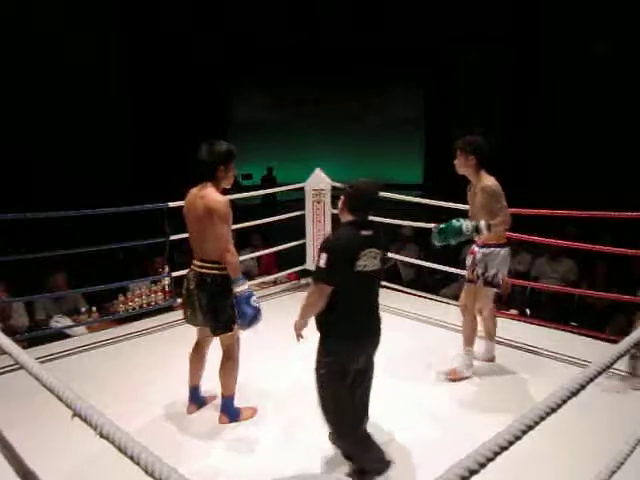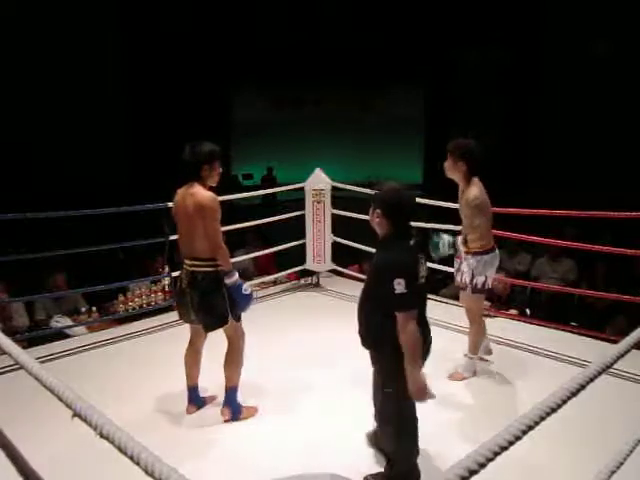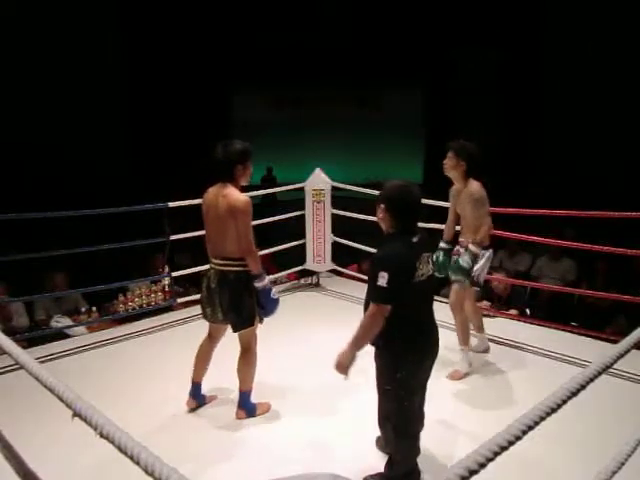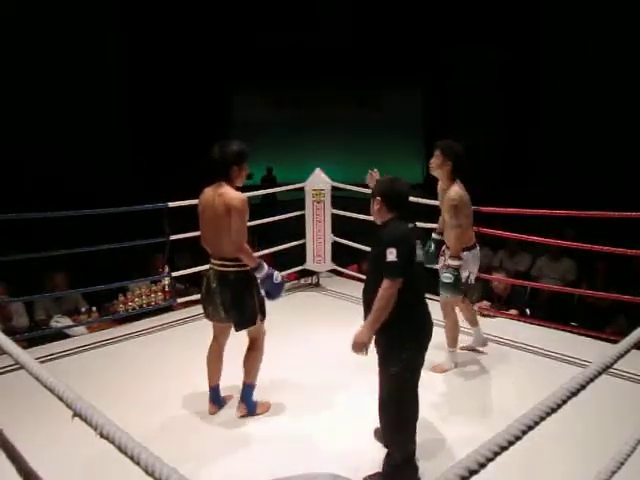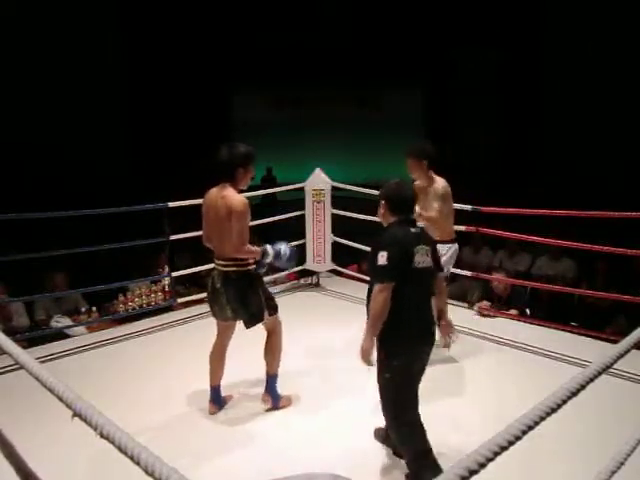
dt=0.7s
person 1, frame 1
left shoulder: (336, 242)
right shoulder: (376, 238)
left elbow: (321, 291)
left wrist: (302, 320)
left hip: (339, 336)
right hip: (369, 330)
left knee: (335, 399)
right knee: (356, 391)
right ankle: (349, 439)
person 1, frame 2
left shoulder: (394, 259)
right shoulder: (404, 244)
left elbow: (407, 320)
left wrist: (414, 369)
left hip: (395, 350)
right hip: (392, 346)
left knee: (395, 408)
right knee: (387, 400)
right ankle: (386, 440)
person 1, frame 3
left shoulder: (390, 255)
right shoulder: (420, 243)
left elbow: (378, 312)
left wrist: (351, 351)
left hip: (399, 349)
right hip: (424, 341)
left knee: (396, 409)
right knee: (409, 404)
right ankle: (398, 443)
person 1, frame 4
left shoulder: (392, 235)
right shoulder: (403, 229)
left elbow: (390, 286)
left wrist: (367, 328)
right wrist: (381, 184)
left hip: (400, 332)
right hip: (412, 327)
left knee: (395, 396)
right knee: (402, 391)
right ankle: (393, 433)
person 1, frame 5
left shoulder: (389, 240)
right shoulder: (424, 238)
left elbow: (382, 292)
right elbow: (439, 282)
left wrist: (369, 336)
right wrist: (441, 313)
left hip: (398, 337)
right hip: (422, 333)
left knee: (398, 403)
right knee: (403, 394)
right ankle: (395, 436)
person 2, frame 1
left shoulder: (191, 196)
right shoulder: (218, 201)
right elbow: (227, 250)
right wrist: (242, 289)
left hip: (196, 275)
right hip: (216, 280)
left knee: (203, 340)
right knee: (231, 346)
left ankle: (194, 398)
right ankle: (228, 411)
person 2, frame 2
left shoulder: (180, 195)
right shoulder: (207, 199)
right elbow: (217, 246)
right wrist: (233, 278)
left hip: (189, 274)
right hip: (208, 277)
left knee: (197, 338)
right knee: (236, 337)
left ankle: (194, 399)
right ankle: (230, 405)
person 2, frame 3
left shoulder: (209, 195)
right shoulder: (240, 201)
right elbow: (248, 249)
right wrist: (262, 281)
left hip: (215, 274)
right hip: (237, 278)
left knee: (212, 337)
right knee: (248, 343)
left ankle: (195, 395)
right ankle: (245, 406)
person 2, frame 4
left shoulder: (205, 195)
right shoulder: (237, 199)
left elbow: (205, 240)
right elbow: (240, 247)
right wrist: (262, 269)
left hip: (215, 274)
right hip: (236, 277)
left knee: (219, 338)
right knee: (256, 336)
left ankle: (215, 398)
right ankle: (246, 401)
person 2, frame 5
left shoulder: (210, 197)
right shoulder: (238, 202)
left elbow: (208, 240)
right elbow: (239, 248)
right wrist: (268, 253)
left hip: (219, 275)
right hip: (240, 277)
left knee: (222, 338)
right knee: (274, 327)
left ankle: (215, 399)
right ankle: (271, 394)
person 3, frame 1
left shoulder: (489, 186)
right shoulder: (473, 188)
left elbow: (505, 221)
left wrist: (474, 229)
right wrist: (451, 231)
left hip: (494, 251)
right hip: (482, 249)
left knee: (466, 304)
right knee: (485, 304)
left ankle: (465, 363)
right ankle: (488, 351)
person 3, frame 2
left shoulder: (473, 196)
right shoulder: (468, 185)
left elbow: (478, 237)
left wrist: (453, 243)
left hip: (480, 257)
right hip: (473, 254)
left knee: (473, 309)
right knee: (468, 302)
left ankle: (470, 364)
right ankle: (483, 344)
person 3, frame 3
left shoulder: (474, 191)
right shoulder: (455, 190)
left elbow: (486, 227)
left wrist: (470, 256)
right wrist: (444, 248)
left hip: (477, 252)
right hip: (464, 249)
left knee: (455, 301)
right knee: (467, 299)
left ankle: (464, 361)
right ankle: (482, 342)
person 3, frame 4
left shoulder: (454, 195)
right shoulder: (442, 185)
left elbow: (458, 239)
left wrist: (452, 266)
right wrist: (435, 239)
left hip: (464, 254)
right hip: (452, 249)
left knee: (447, 304)
right knee: (462, 297)
left ankle: (452, 357)
right ankle: (479, 338)
person 3, frame 5
left shoulder: (439, 187)
right shoulder: (418, 186)
left elbow: (434, 219)
left wrist: (413, 211)
left hip: (444, 245)
left ankle: (444, 326)
right ankle: (442, 323)
